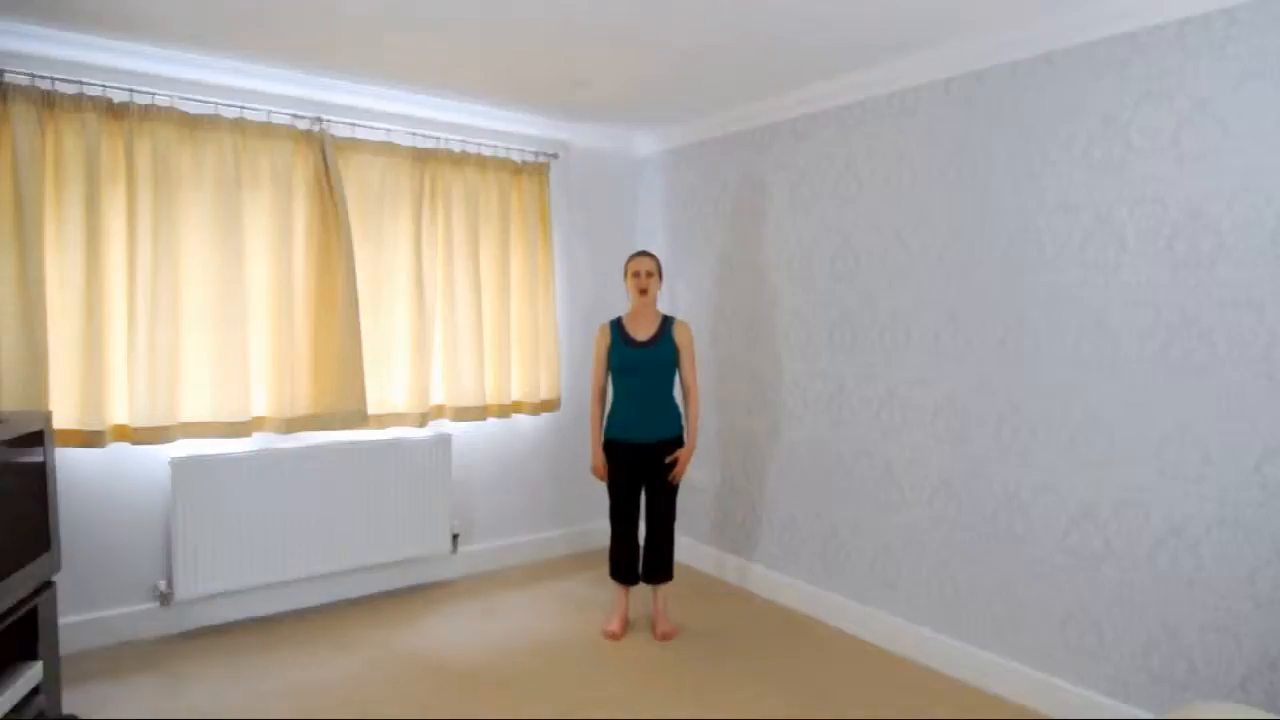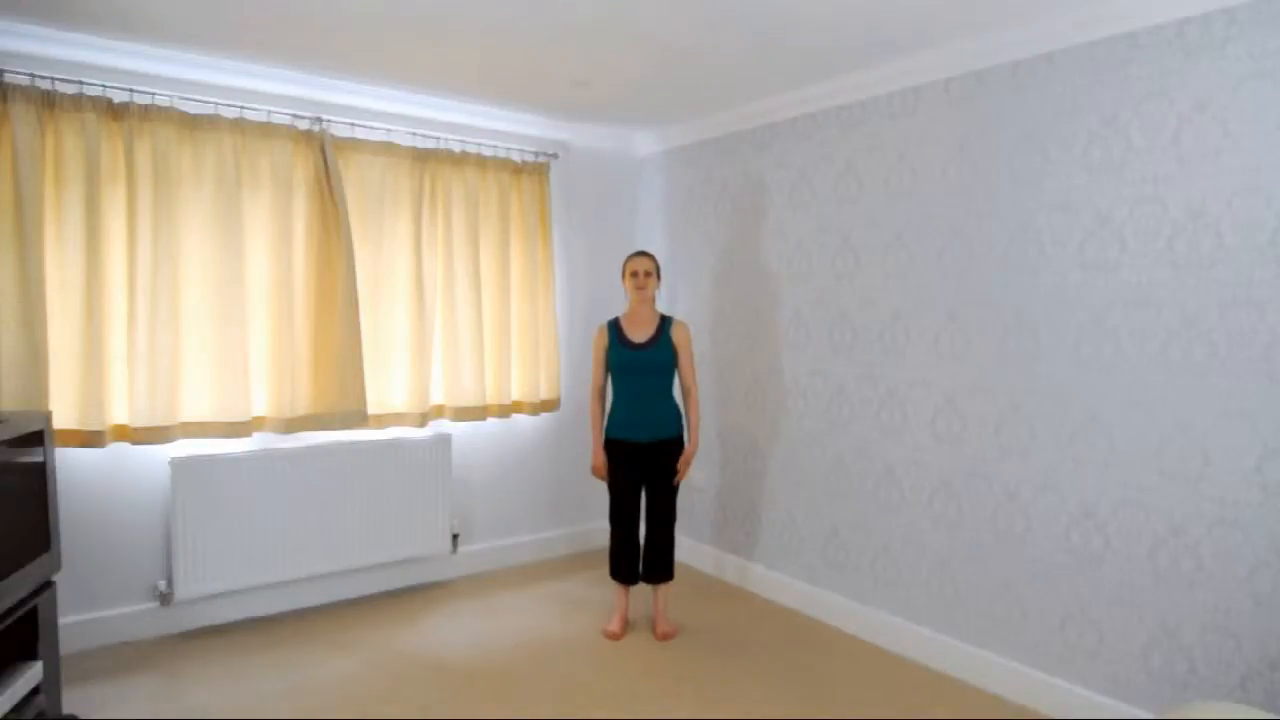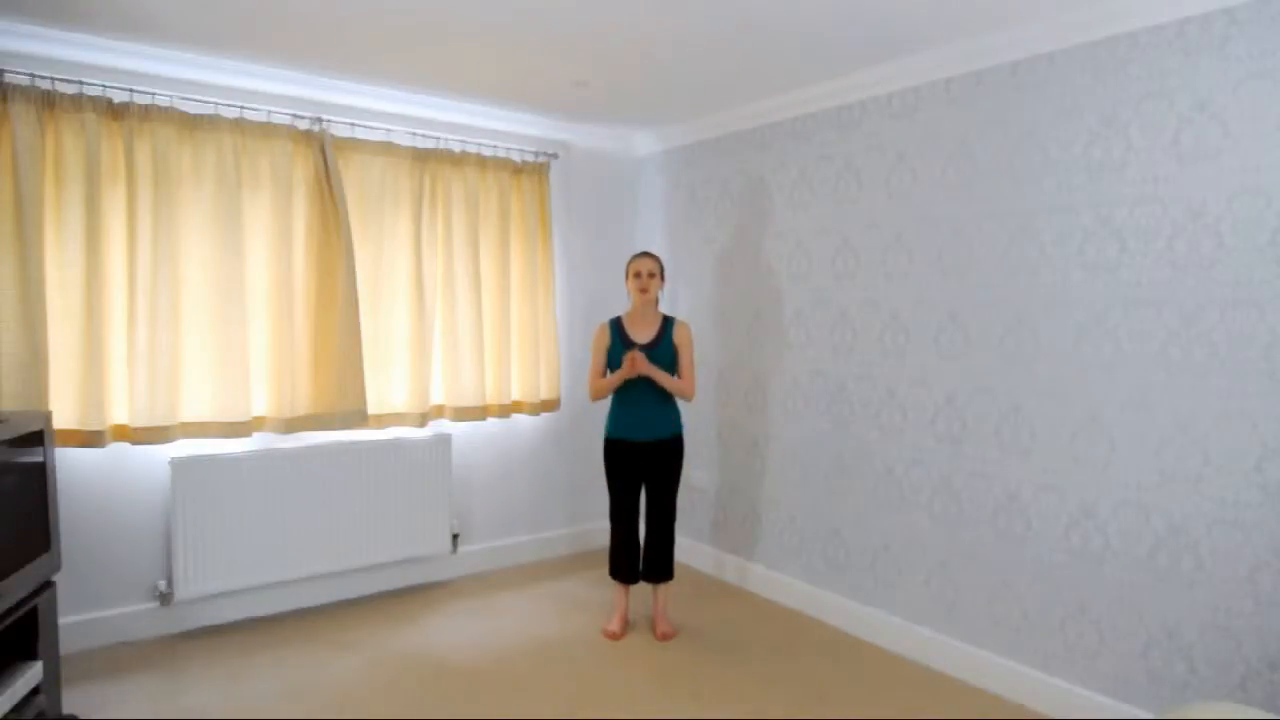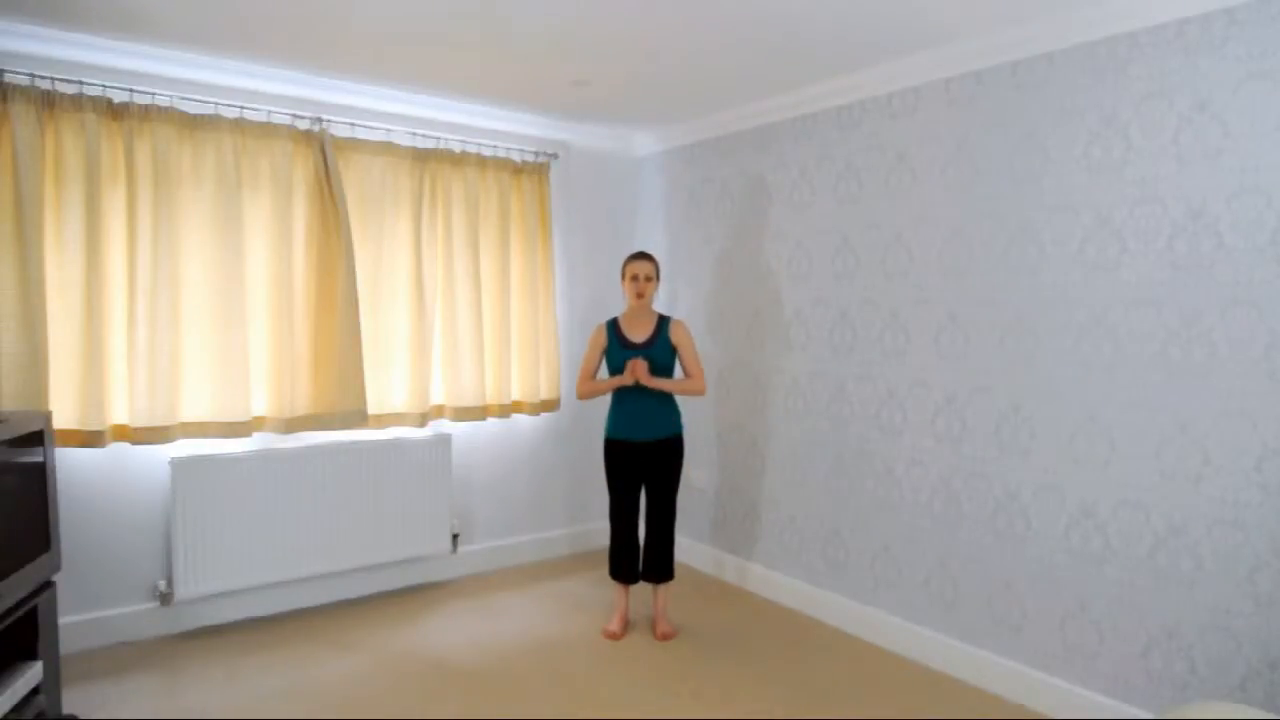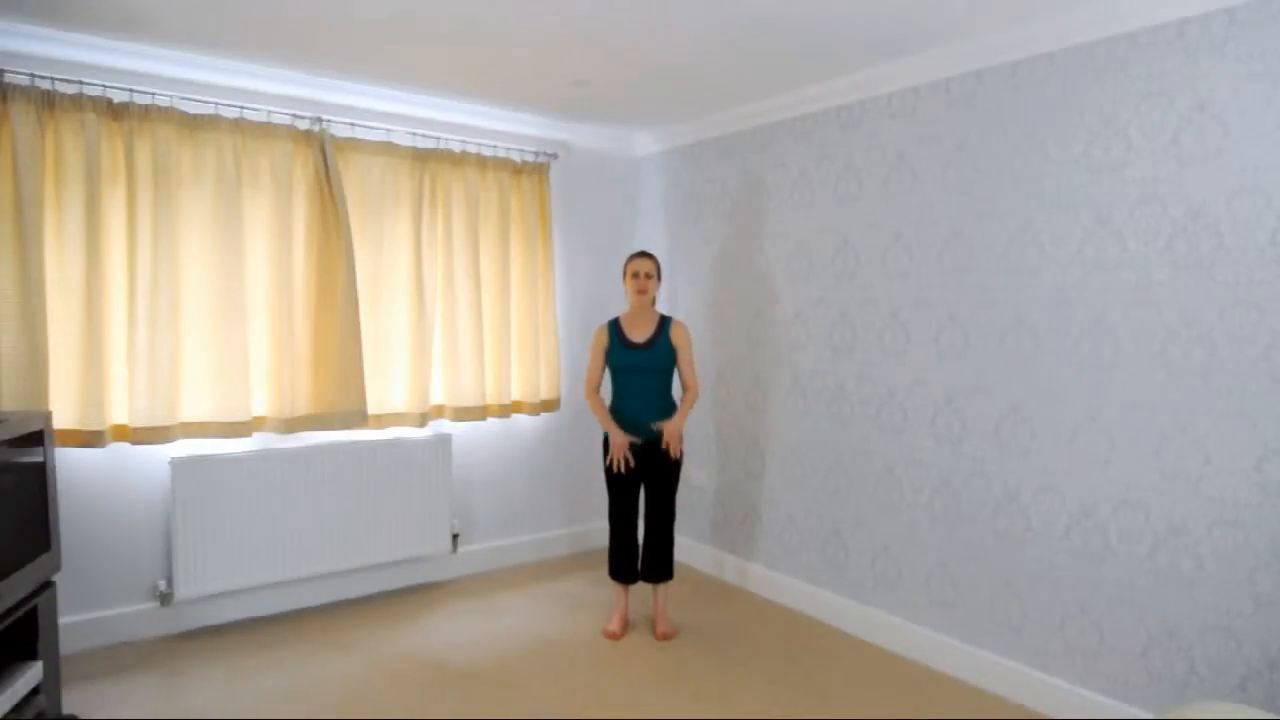
dt=0.5s
person 1, frame 1
left shoulder: (678, 330)
right shoulder: (609, 332)
left elbow: (690, 389)
right elbow: (598, 392)
left wrist: (690, 442)
right wrist: (596, 447)
left hip: (665, 442)
right hip: (621, 442)
left knee: (661, 522)
right knee: (622, 522)
left ankle: (660, 610)
right ankle: (620, 608)
person 1, frame 2
left shoulder: (676, 330)
right shoulder: (606, 332)
left elbow: (690, 389)
right elbow: (597, 392)
left wrist: (692, 442)
right wrist: (597, 447)
left hip: (665, 442)
right hip: (621, 442)
left knee: (661, 521)
right knee: (622, 521)
left ankle: (660, 609)
right ankle: (621, 608)
person 1, frame 3
left shoulder: (678, 330)
right shoulder: (608, 330)
left elbow: (688, 389)
right elbow: (594, 390)
left wrist: (650, 370)
right wrist: (624, 373)
left hip: (665, 441)
right hip: (620, 441)
left knee: (662, 519)
right knee: (623, 520)
left ankle: (660, 609)
right ankle: (620, 608)
person 1, frame 4
left shoulder: (674, 329)
right shoulder: (605, 331)
left elbow: (699, 384)
right elbow: (582, 389)
left wrist: (652, 379)
right wrist: (622, 378)
left hip: (665, 441)
right hip: (620, 441)
left knee: (662, 519)
right knee: (622, 520)
left ankle: (660, 609)
right ankle: (621, 608)
person 1, frame 5
left shoulder: (675, 330)
right shoulder: (606, 332)
left elbow: (691, 388)
right elbow: (591, 390)
left wrist: (677, 420)
right wrist: (612, 429)
left hip: (662, 441)
right hip: (621, 441)
left knee: (661, 520)
right knee: (621, 520)
left ankle: (660, 609)
right ankle: (620, 608)
